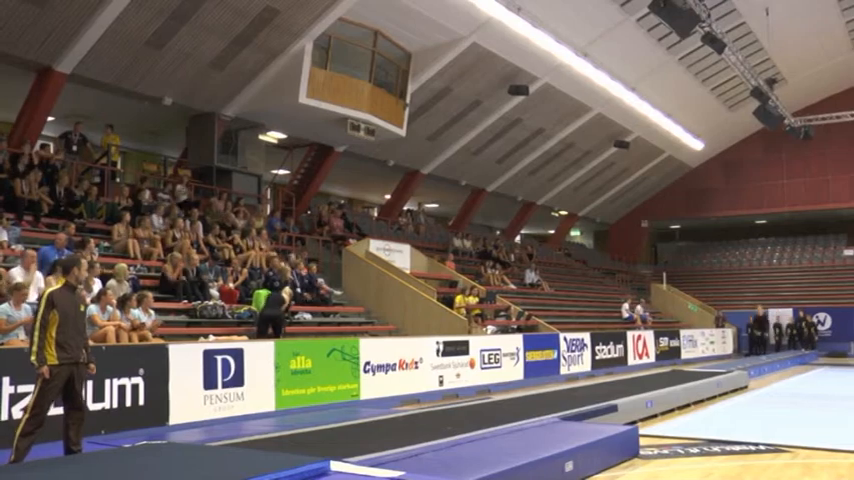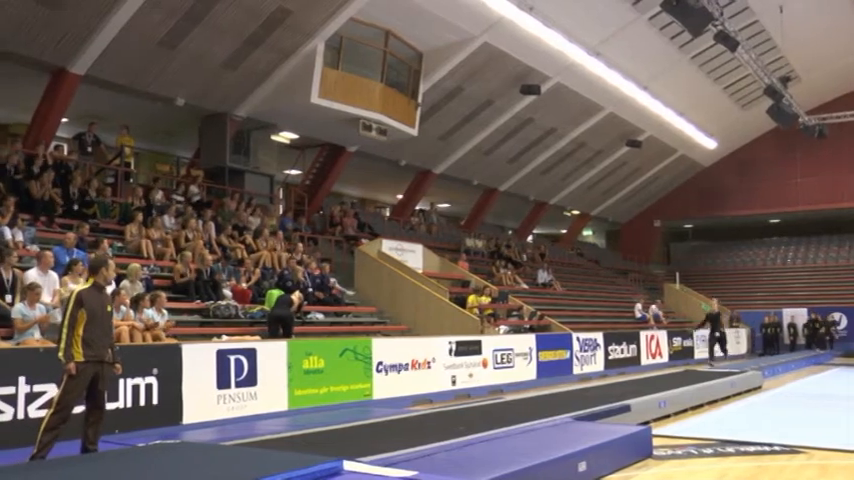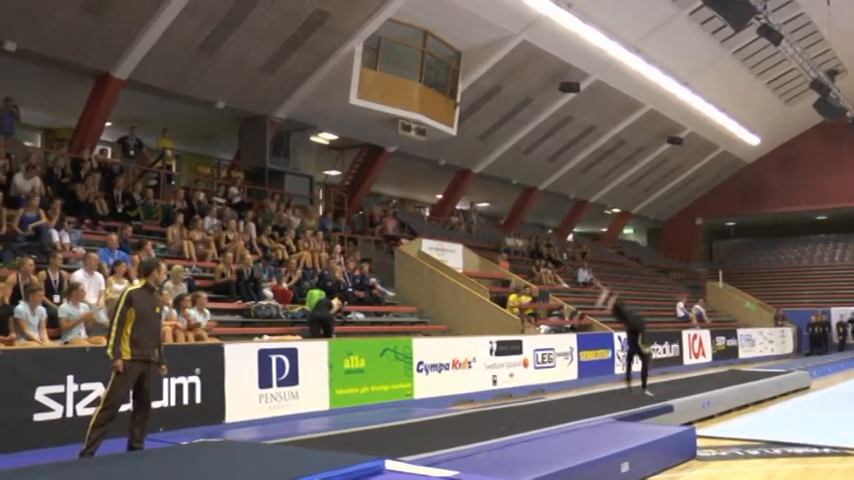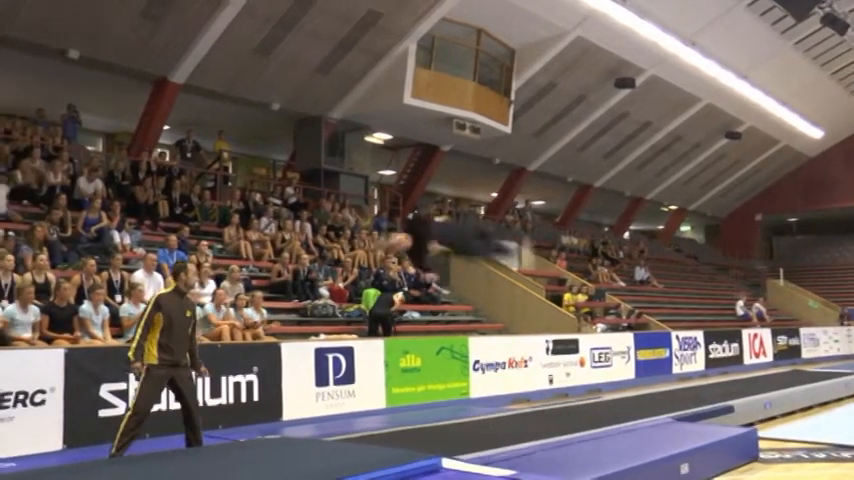
dt=1s
person 1, frame 1
left shoulder: (79, 299)
right shoulder: (52, 295)
right elbow: (39, 328)
left wrist: (89, 359)
right wrist: (39, 361)
left hip: (76, 364)
right hip: (55, 364)
left knee: (76, 410)
right knee: (36, 412)
left ankle: (73, 452)
right ankle: (16, 458)
person 1, frame 2
left shoulder: (106, 299)
right shoulder: (80, 294)
right elbow: (67, 327)
left wrist: (114, 358)
right wrist: (67, 358)
left hip: (102, 362)
right hip: (81, 361)
left knee: (97, 409)
right knee: (62, 407)
left ankle: (90, 450)
right ankle: (39, 454)
person 1, frame 3
left shoulder: (156, 300)
right shoulder: (131, 294)
right elbow: (116, 325)
left wrist: (161, 360)
right wrist: (115, 355)
left hip: (148, 362)
right hip: (128, 359)
left knee: (143, 406)
right knee: (110, 405)
left ankle: (135, 447)
right ankle: (88, 450)
person 1, frame 4
left shoulder: (190, 305)
right shoulder: (161, 298)
right elbow: (143, 328)
left wrist: (197, 364)
right wrist: (136, 357)
left hip: (181, 366)
right hip: (156, 364)
left knee: (192, 407)
right knee: (140, 409)
left ankle: (195, 448)
right ankle: (117, 453)
